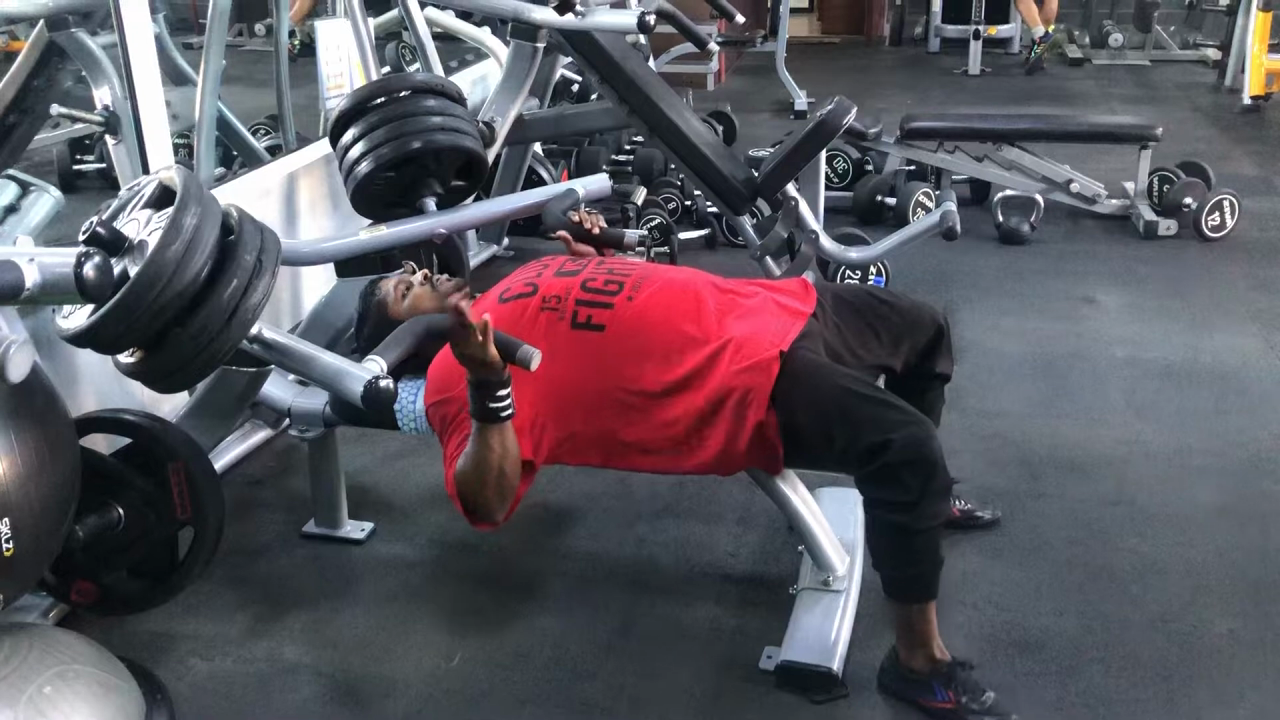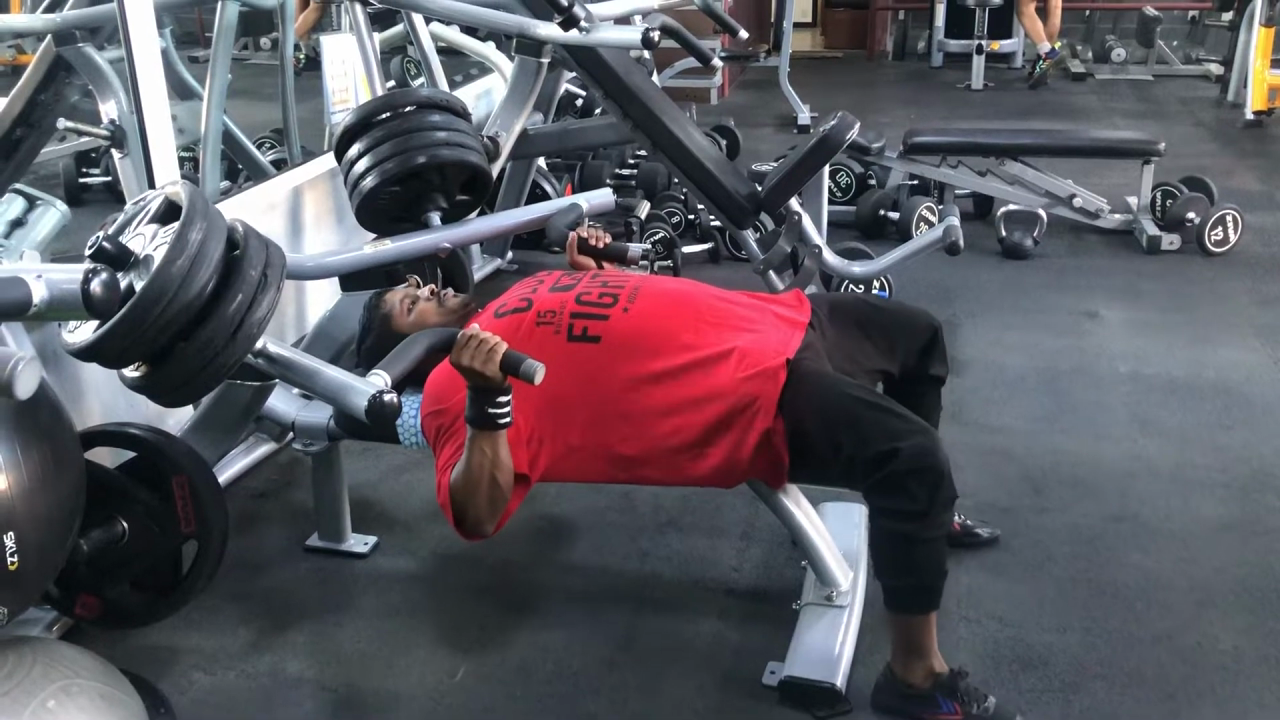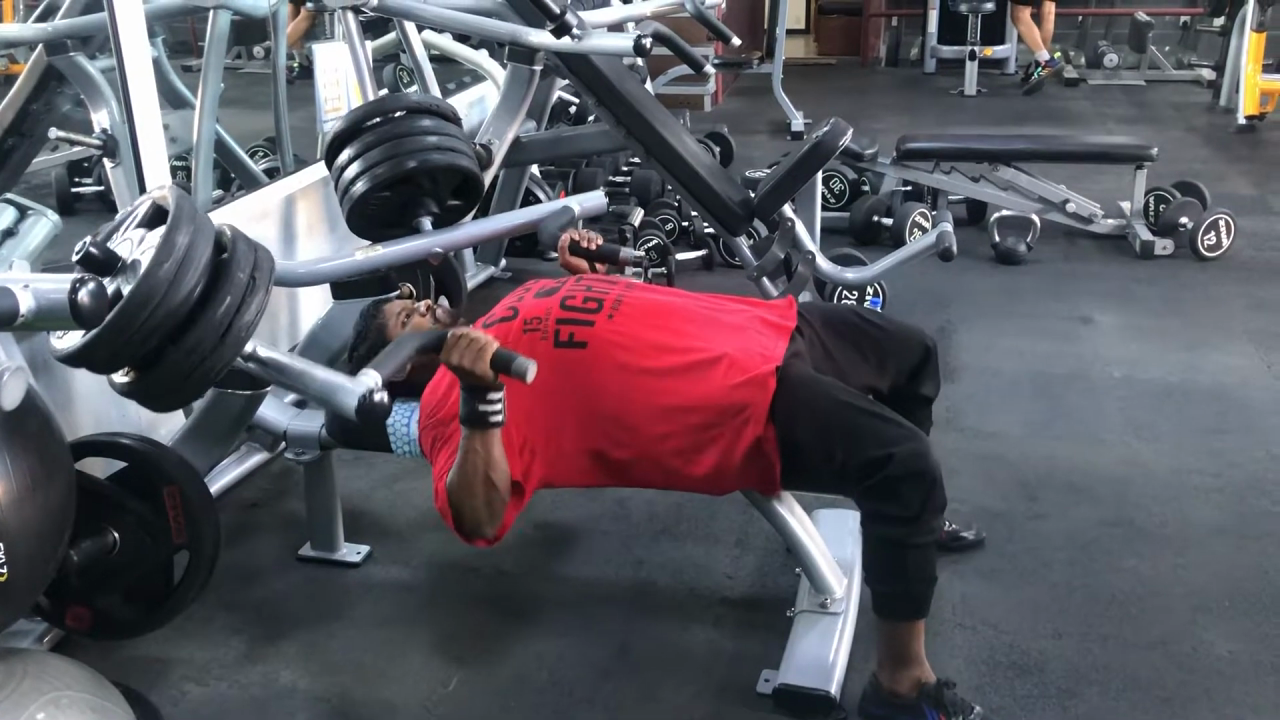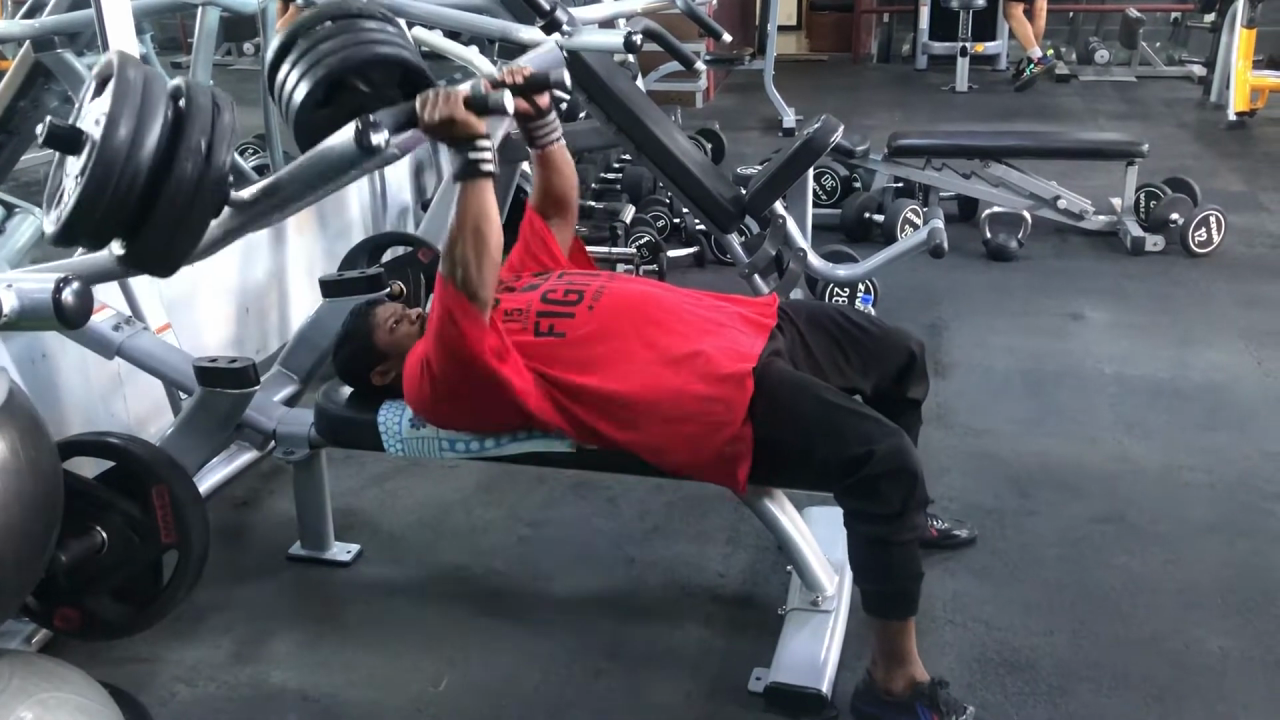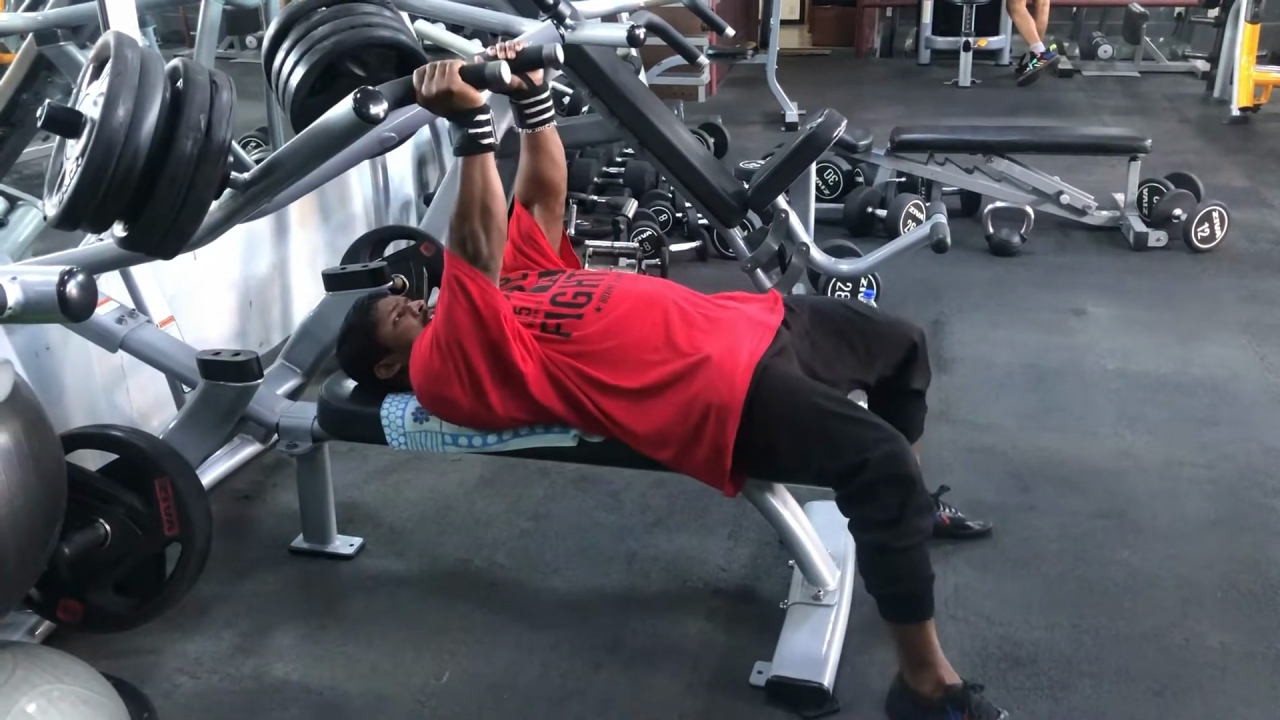
dt=0.7s
person 1, frame 1
left shoulder: (510, 294)
right shoulder: (454, 368)
right elbow: (488, 504)
left wrist: (592, 249)
right wrist: (486, 382)
right hip: (746, 382)
left knee: (922, 329)
right knee: (907, 446)
left ankle: (916, 501)
right ankle: (919, 660)
person 1, frame 2
left shoulder: (515, 304)
right shoulder: (452, 386)
right elbow: (477, 516)
left wrist: (595, 266)
right wrist: (486, 397)
right hip: (747, 396)
left knee: (917, 336)
right knee: (914, 454)
left ankle: (918, 512)
person 1, frame 3
left shoulder: (502, 323)
right shoulder: (448, 396)
right elbow: (478, 520)
left wrist: (590, 271)
right wrist: (479, 396)
right hip: (737, 400)
left knee: (911, 353)
right knee: (905, 464)
left ankle: (907, 527)
person 1, frame 4
left shoulder: (504, 294)
right shoulder: (438, 376)
left elbow: (557, 207)
right elbow: (466, 284)
left wrist: (536, 117)
right wrist: (471, 153)
right hip: (713, 398)
left knee: (900, 357)
right knee: (883, 458)
left ankle: (893, 516)
person 1, frame 5
left shoulder: (504, 286)
right shoulder: (445, 365)
left elbow: (541, 196)
right elbow: (474, 247)
left wrist: (528, 95)
right wrist: (468, 123)
right hip: (717, 390)
left knee: (898, 345)
right knee: (879, 461)
left ankle: (907, 511)
